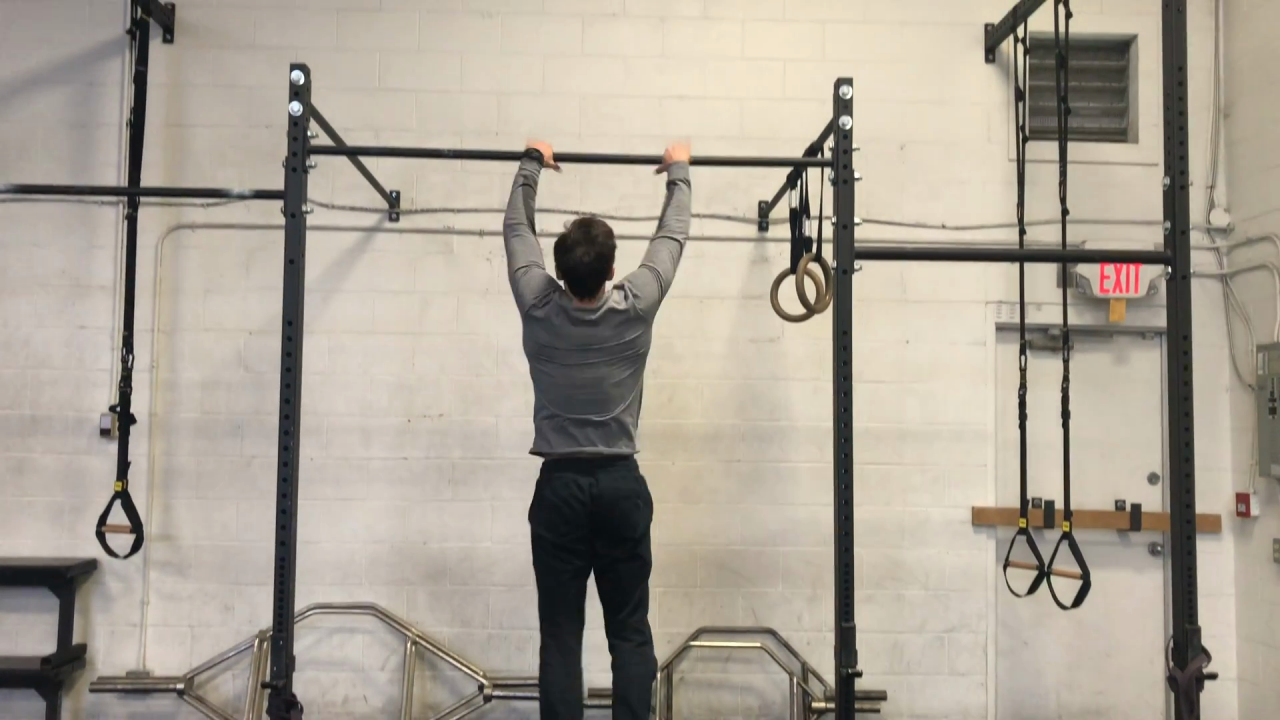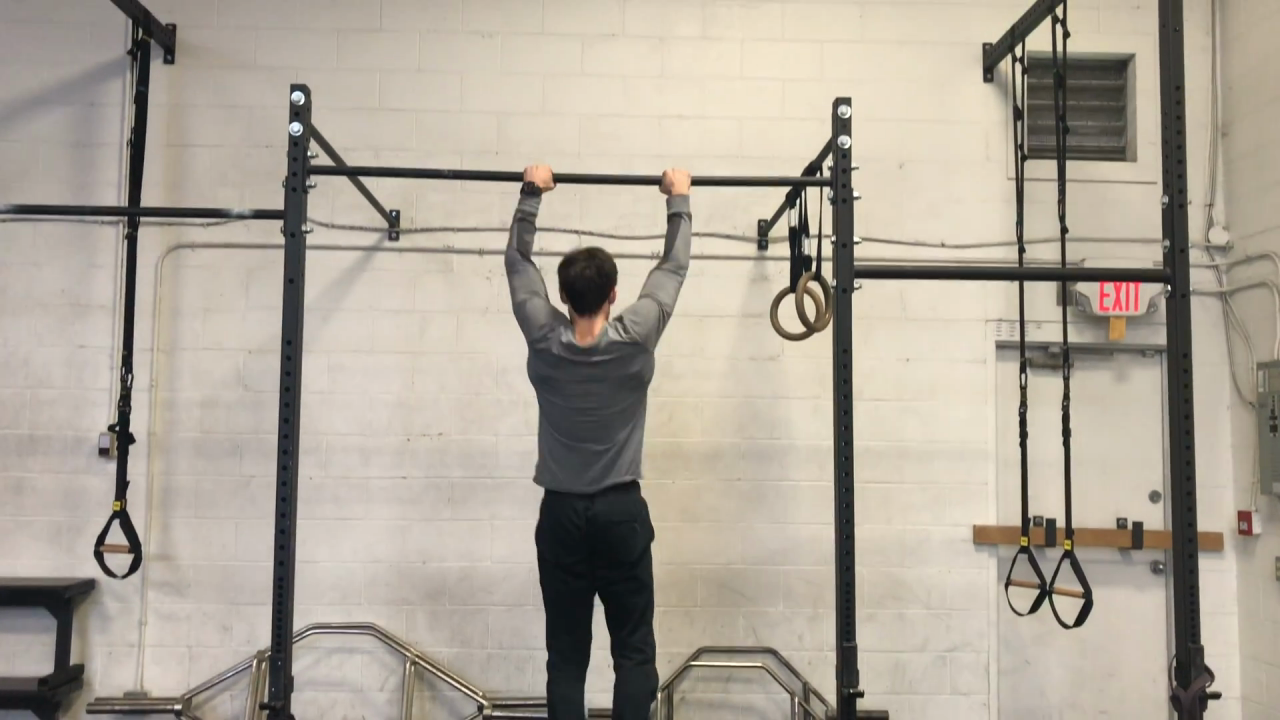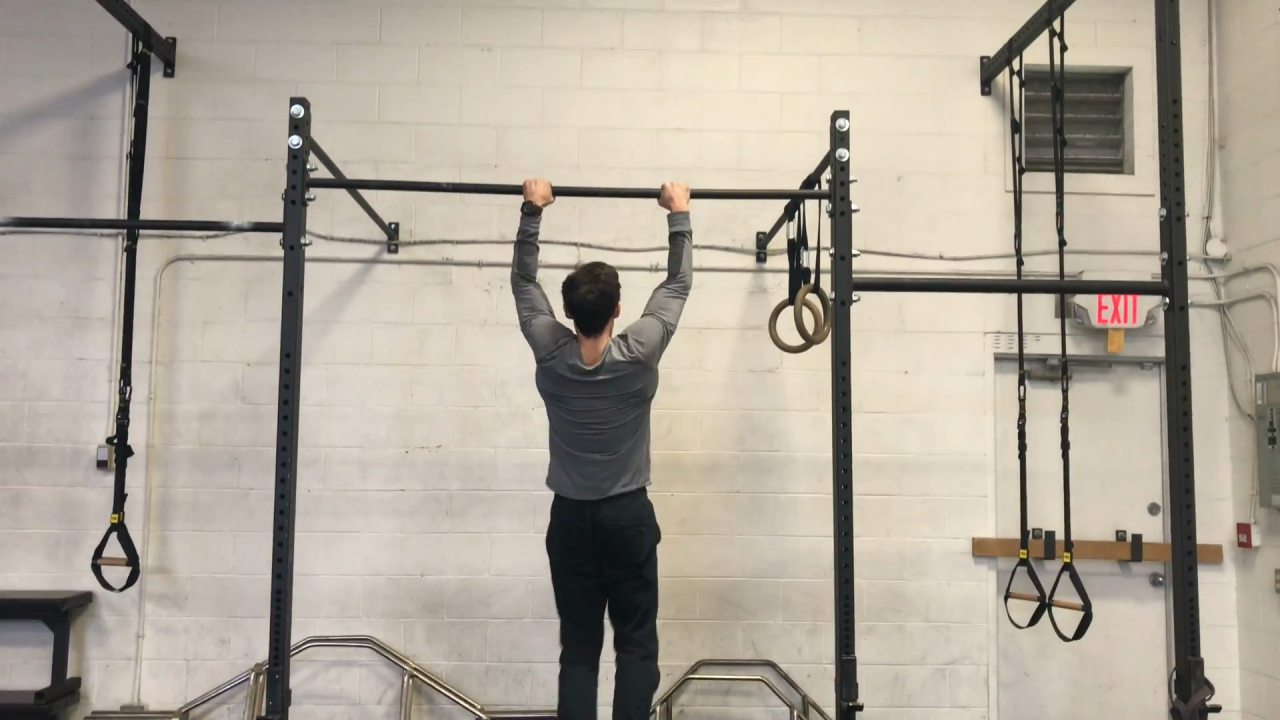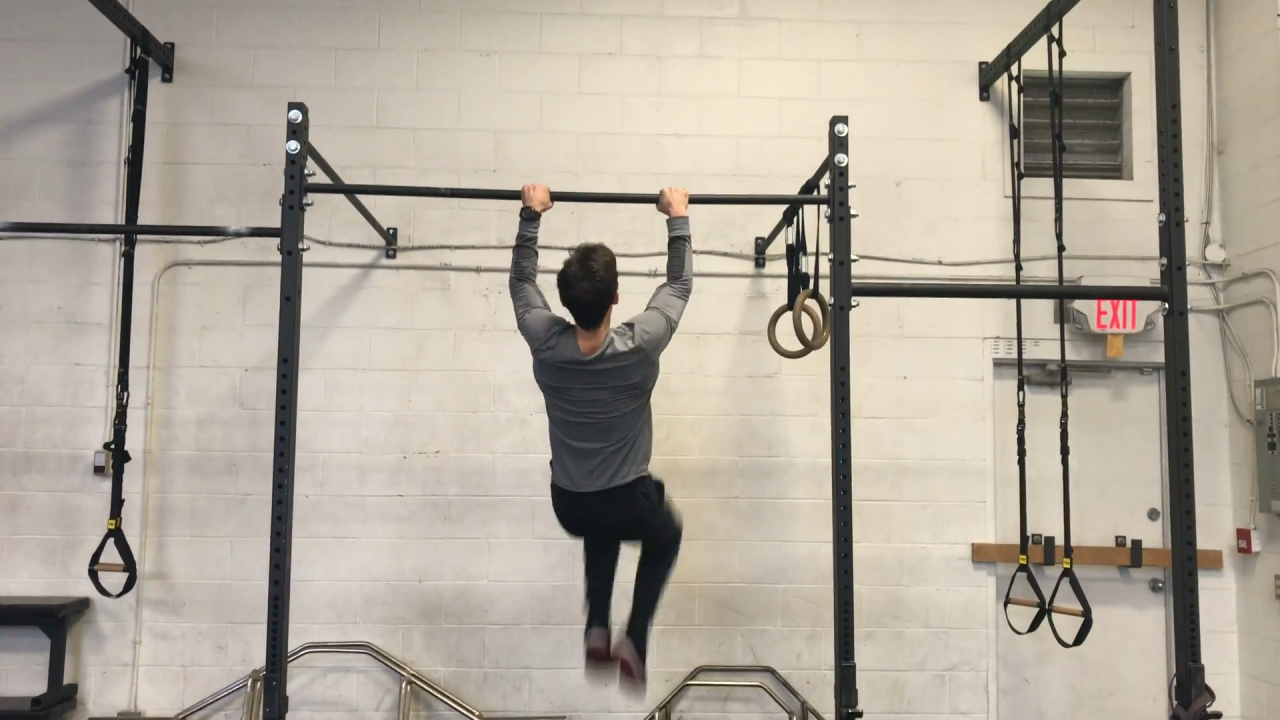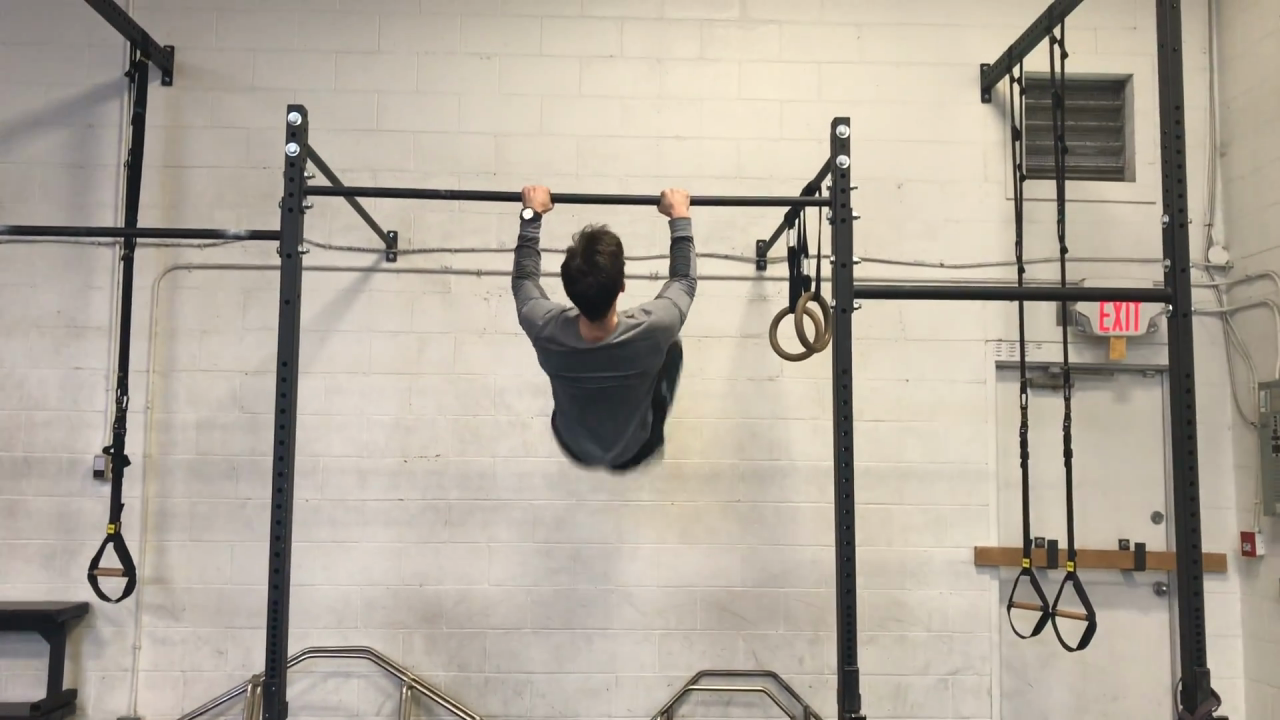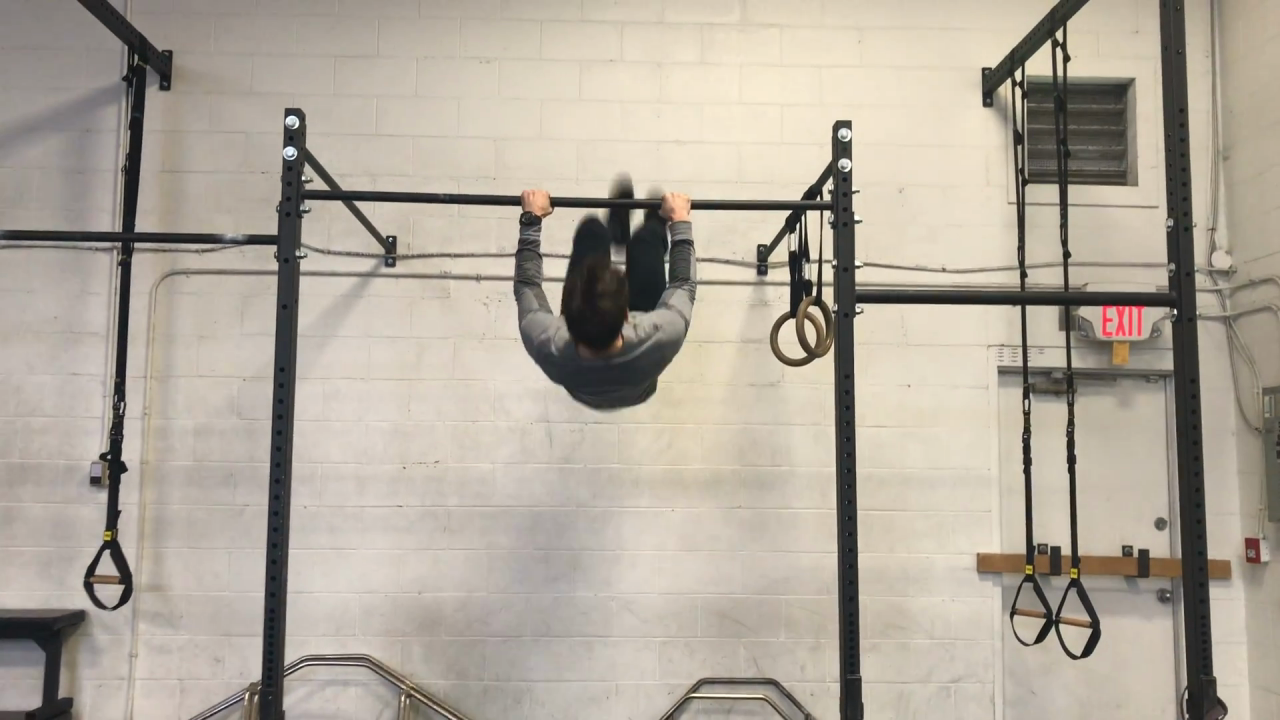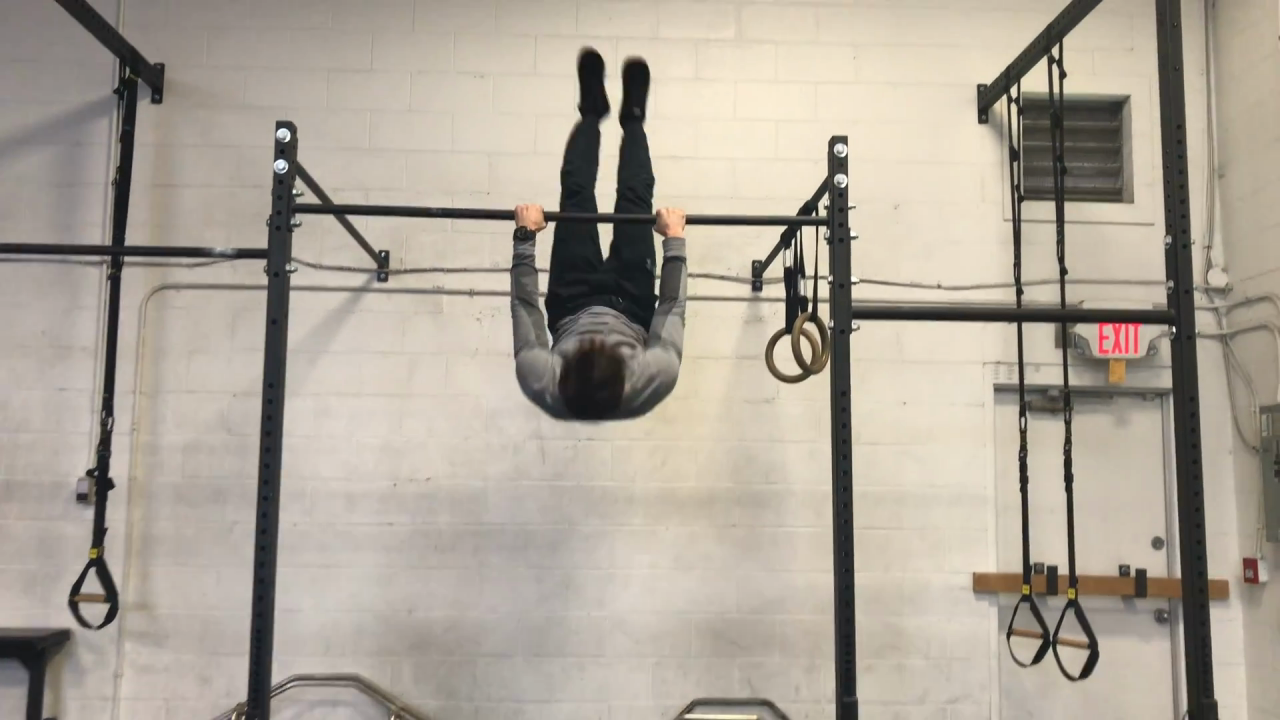
dt=0.2s
person 1, frame 1
left shoulder: (538, 308)
right shoulder: (636, 308)
left elbow: (516, 227)
right elbow: (672, 235)
left wrist: (532, 163)
right wrist: (677, 171)
left hip: (558, 488)
right hip: (621, 486)
left knee: (559, 637)
right knee: (630, 636)
person 1, frame 2
left shoulder: (542, 339)
right shoulder: (636, 338)
left elbow: (517, 261)
right elbow: (673, 266)
left wrist: (532, 192)
right wrist: (678, 198)
left hip: (560, 514)
right hip: (621, 511)
left knee: (566, 658)
right knee: (633, 654)
person 1, frame 3
left shoulder: (549, 352)
right shoulder: (640, 353)
left elbow: (523, 280)
right elbow: (678, 283)
left wrist: (531, 210)
right wrist: (679, 215)
left hip: (569, 518)
right hip: (629, 515)
left knee: (578, 648)
right knee: (638, 649)
person 1, frame 4
left shoulder: (546, 340)
right shoulder: (640, 345)
left elbow: (520, 285)
right elbow: (679, 286)
left wrist: (532, 215)
right wrist: (678, 219)
left hip: (569, 501)
right hip: (630, 500)
right knee: (664, 533)
left ankle: (597, 632)
right ankle: (633, 646)
person 1, frame 5
left shoulder: (548, 329)
right shoulder: (651, 328)
left elbow: (523, 281)
right elbow: (684, 284)
left wrist: (531, 216)
right wrist: (680, 220)
left hip: (577, 448)
right hip: (633, 450)
person 1, frame 6
left shoulder: (551, 347)
right shoulder: (654, 341)
left elbow: (527, 287)
right elbow: (683, 290)
left wrist: (531, 220)
right wrist: (681, 224)
left hip: (575, 368)
right hip: (637, 373)
left knee: (590, 233)
right knee: (647, 242)
left ankle: (616, 228)
right ankle: (655, 221)
person 1, frame 7
left shoulder: (542, 385)
right shoulder: (653, 381)
left elbow: (524, 306)
right elbow: (671, 310)
left wrist: (525, 237)
right wrist: (674, 241)
left hip: (573, 309)
right hip: (628, 311)
left knee: (576, 196)
right knee: (635, 200)
left ankle: (593, 113)
right ankle: (632, 117)
